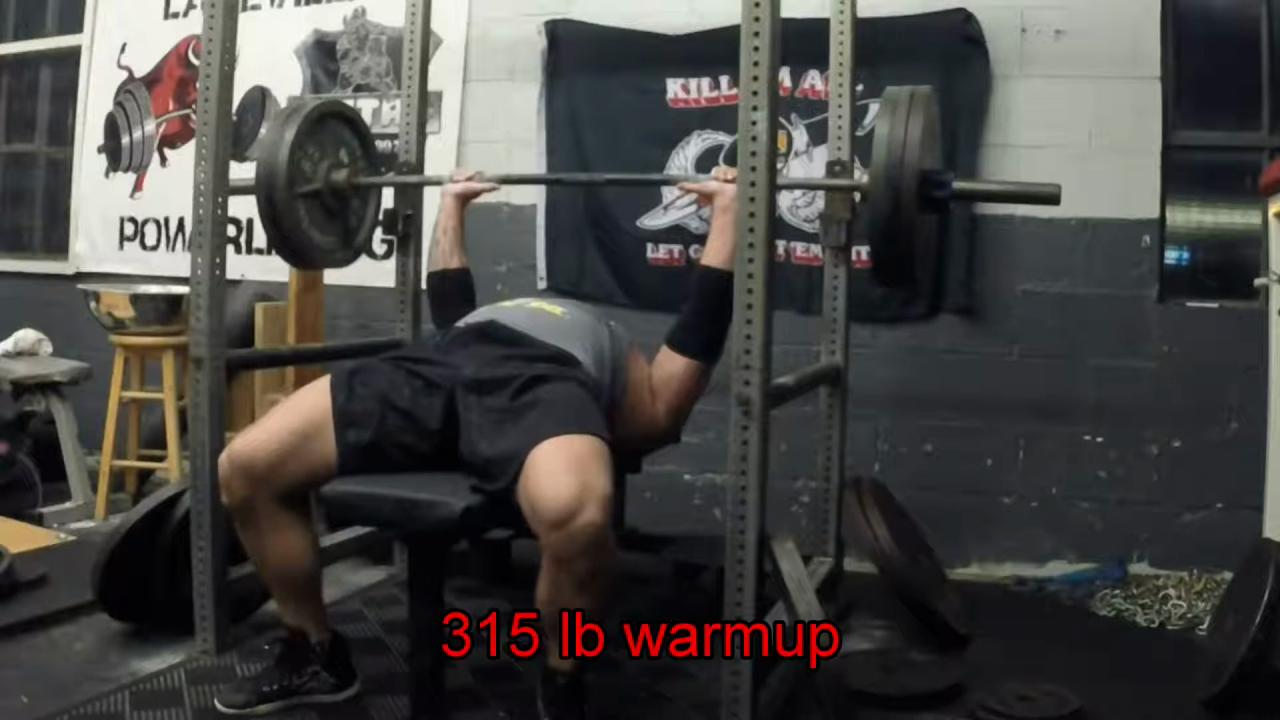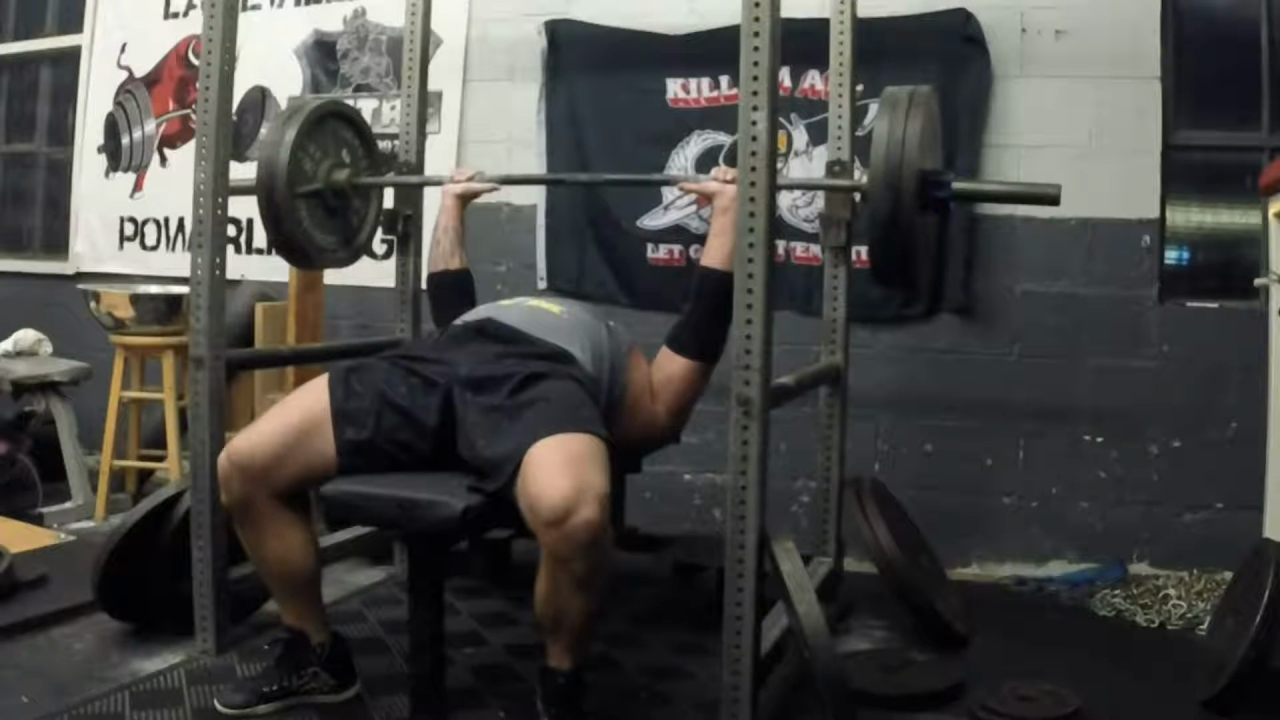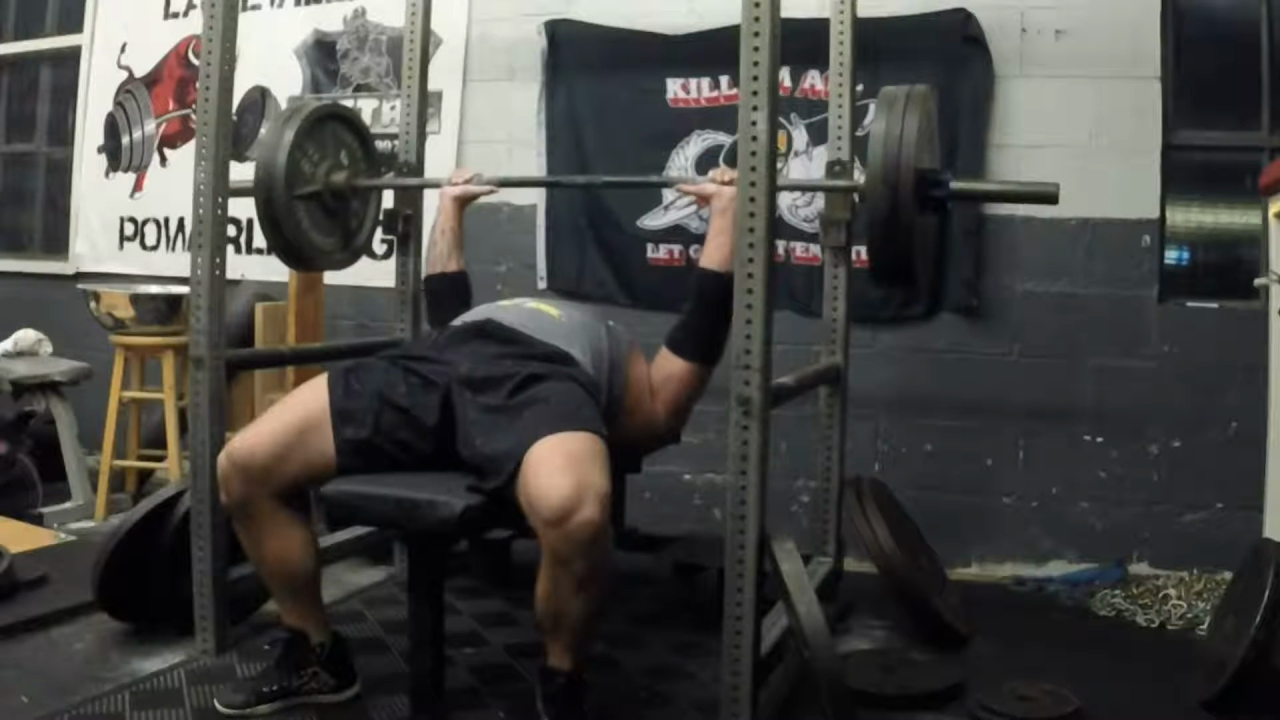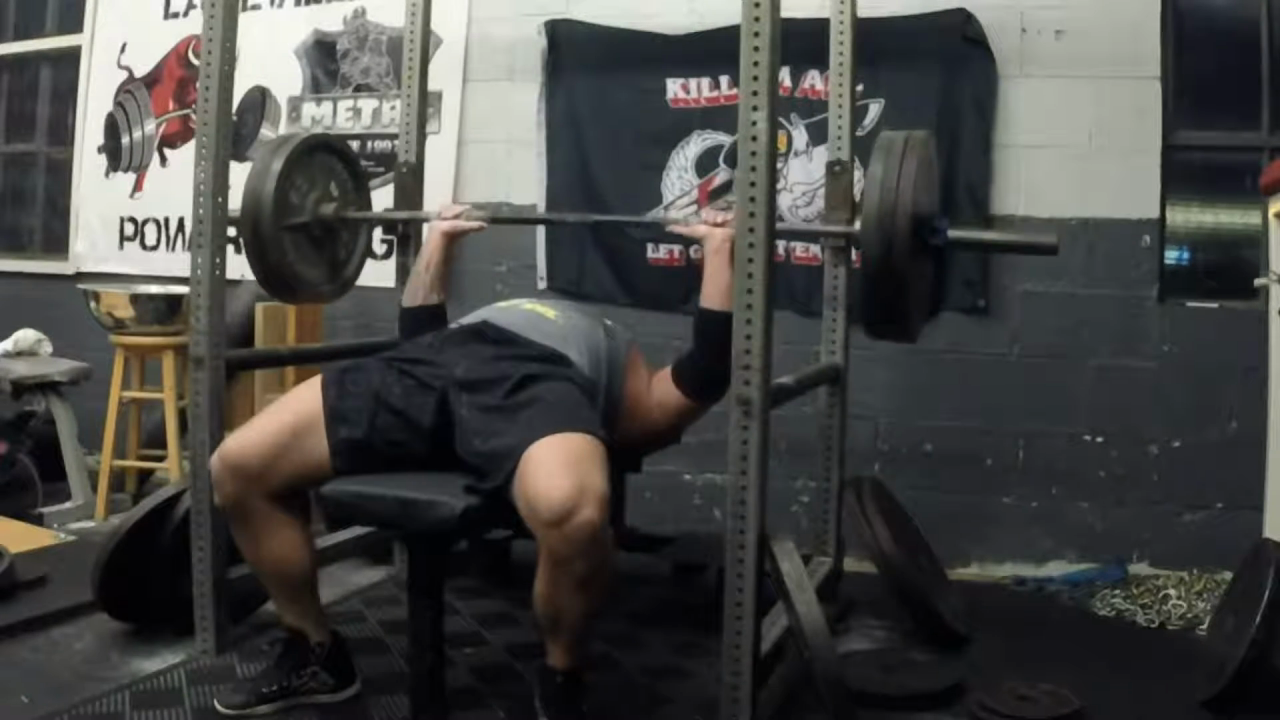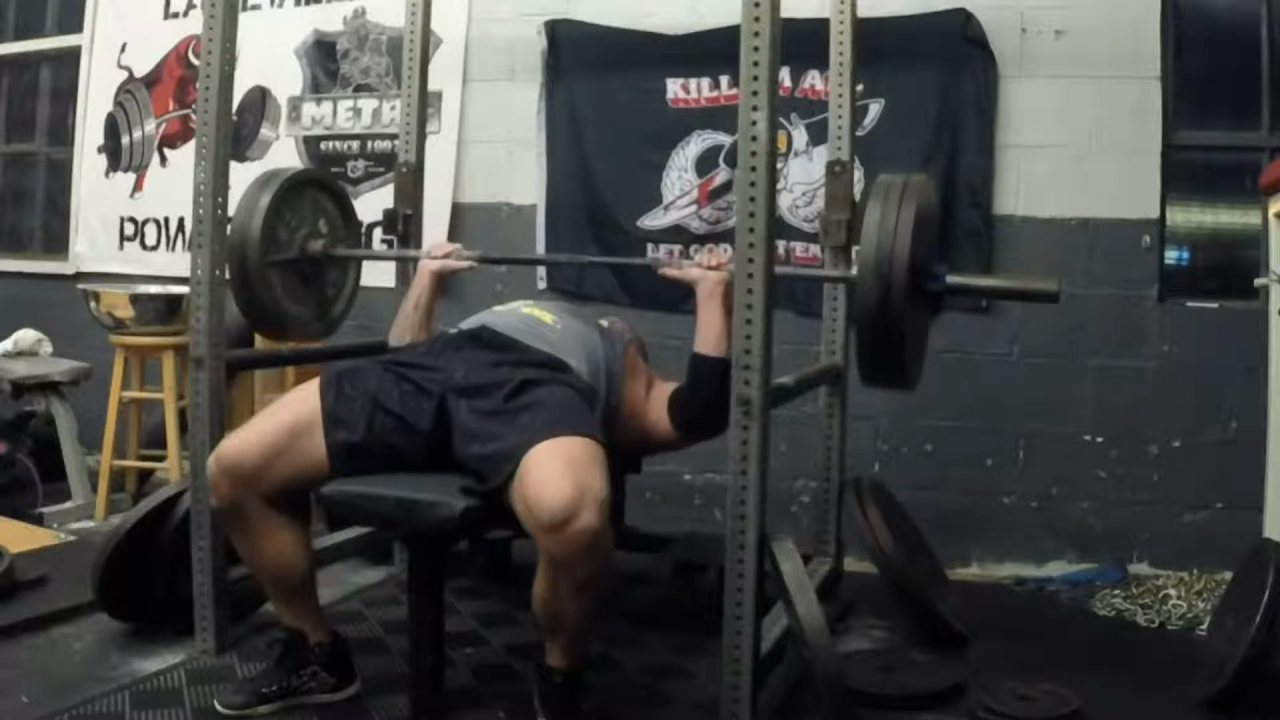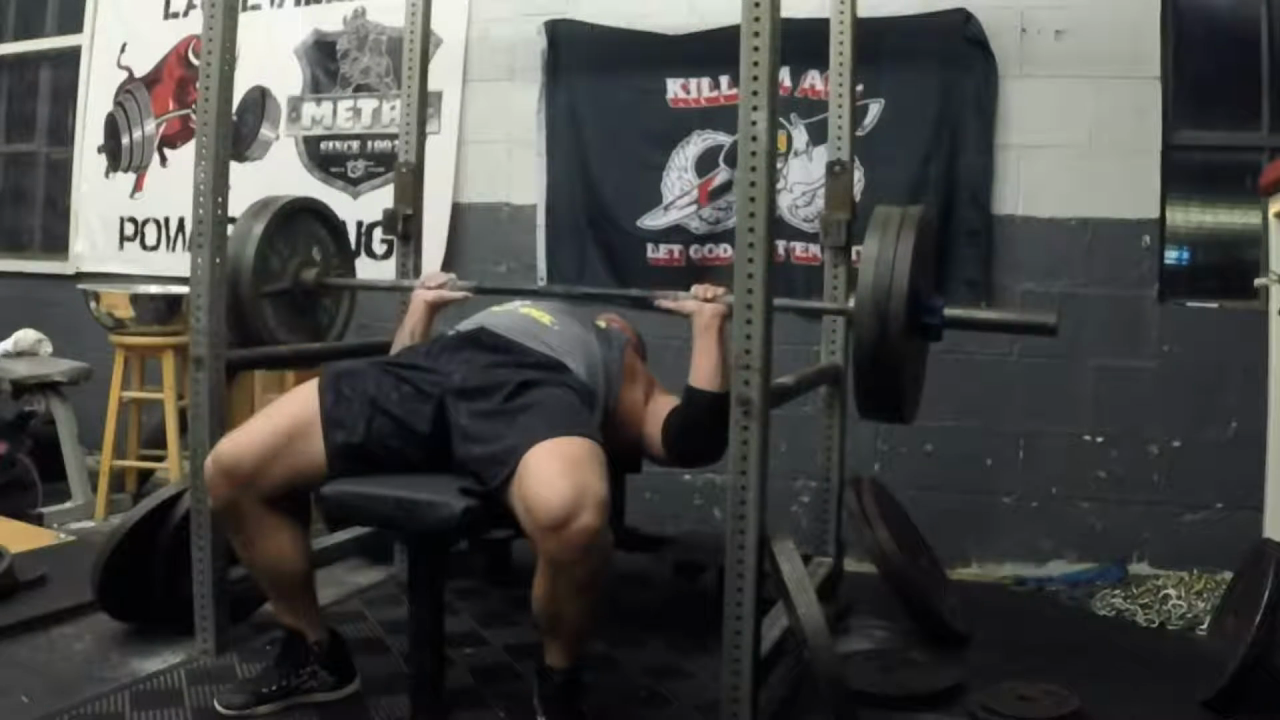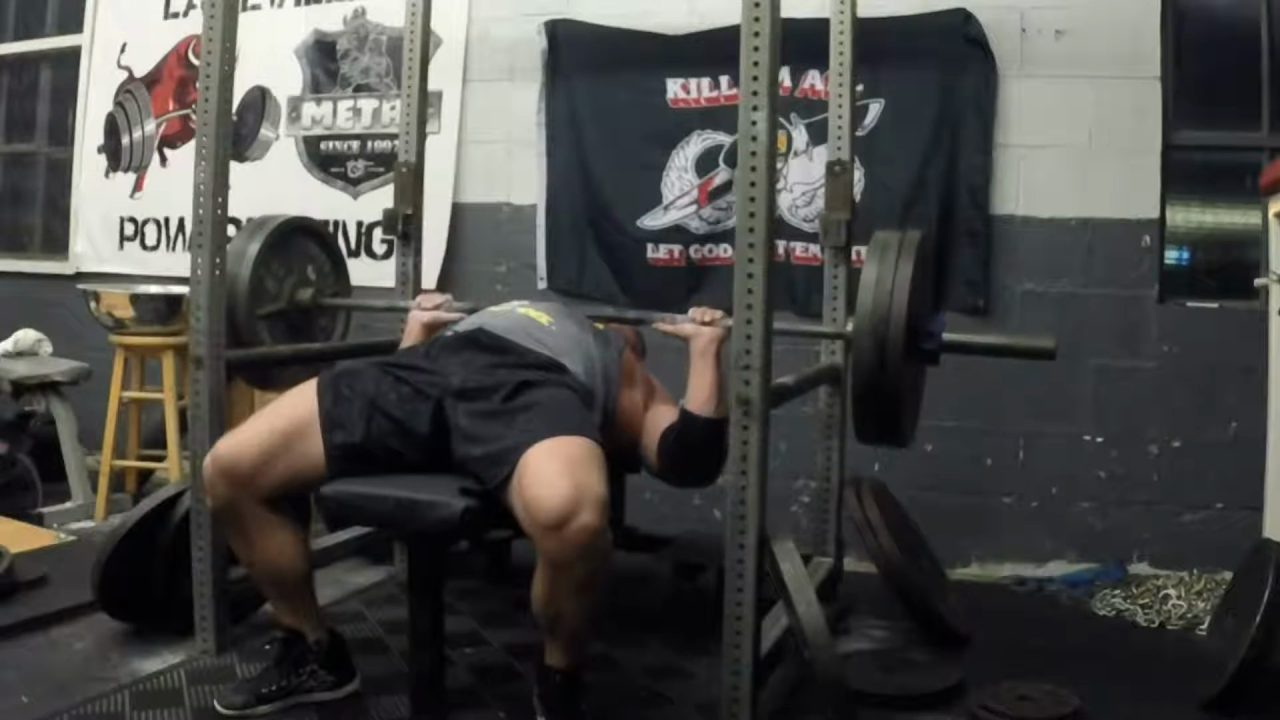
dt=0.4s
person 1, frame 1
left shoulder: (646, 400)
left elbow: (703, 324)
right elbow: (449, 301)
left wrist: (726, 208)
right wrist: (451, 203)
left knee: (575, 514)
right knee: (244, 467)
right ankle: (314, 654)
person 1, frame 2
left shoulder: (645, 399)
left elbow: (704, 324)
right elbow: (449, 300)
left wrist: (725, 209)
right wrist: (451, 203)
left knee: (574, 515)
right knee: (244, 468)
right ankle: (314, 653)
person 1, frame 3
left shoulder: (645, 398)
left elbow: (704, 329)
right elbow: (445, 302)
left wrist: (724, 210)
right wrist: (449, 206)
left knee: (575, 513)
right knee: (242, 467)
right ankle: (314, 655)
person 1, frame 4
left shoulder: (640, 398)
left elbow: (708, 372)
right elbow: (420, 330)
left wrist: (719, 248)
right wrist: (438, 239)
left knee: (573, 512)
right knee: (237, 467)
right ankle: (314, 654)
person 1, frame 5
left shoulder: (638, 392)
left elbow: (702, 412)
right elbow: (405, 359)
left wrist: (711, 292)
right wrist: (426, 276)
left knee: (573, 517)
right knee: (233, 468)
right ankle: (314, 654)
person 1, frame 6
left shoulder: (635, 389)
left elbow: (696, 439)
right elbow: (403, 368)
left wrist: (707, 323)
right wrist: (421, 304)
left knee: (572, 517)
right knee: (231, 469)
right ankle: (313, 653)
person 1, frame 7
left shoulder: (636, 390)
left elbow: (691, 460)
left wrist: (704, 345)
right wrist: (418, 323)
left knee: (572, 516)
right knee: (230, 469)
right ankle: (312, 653)
